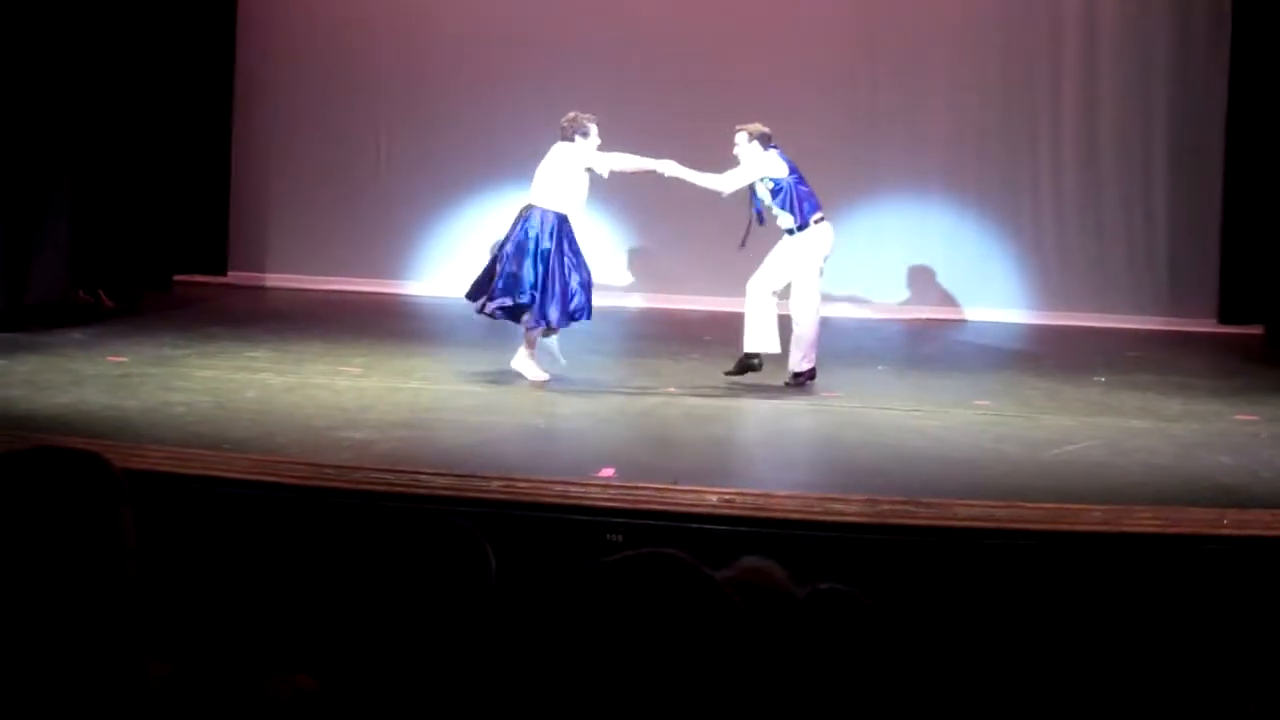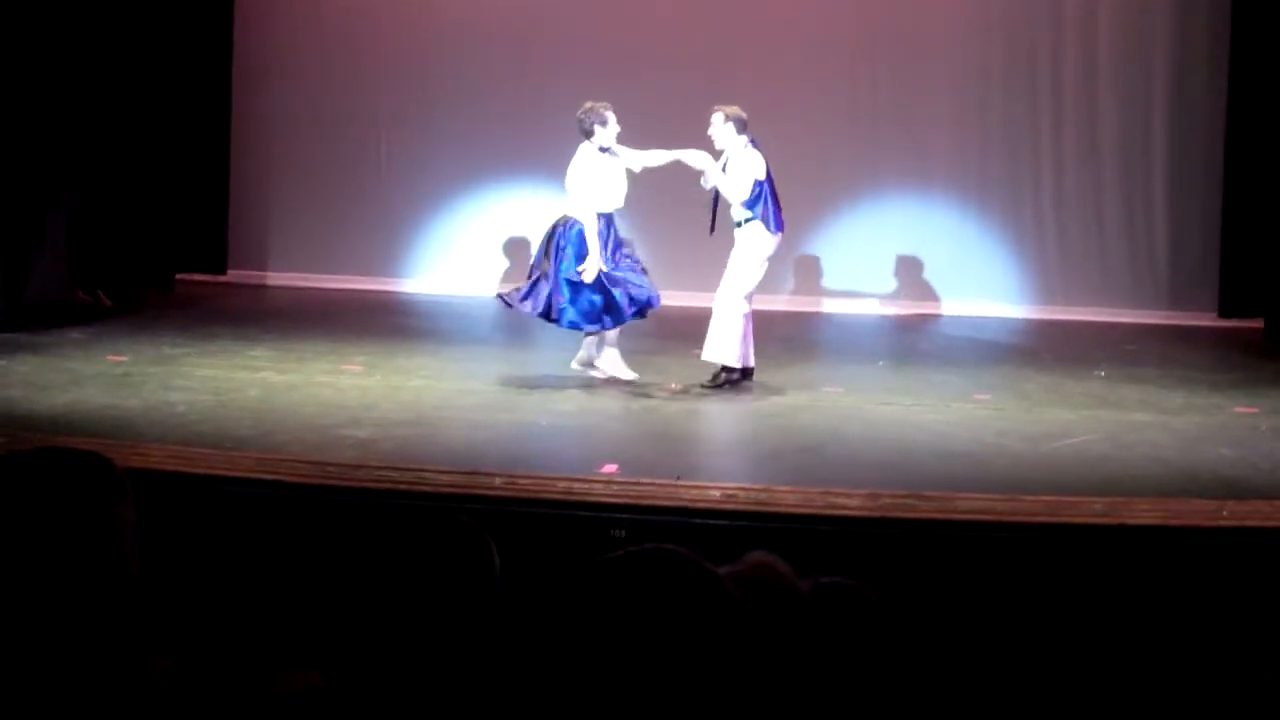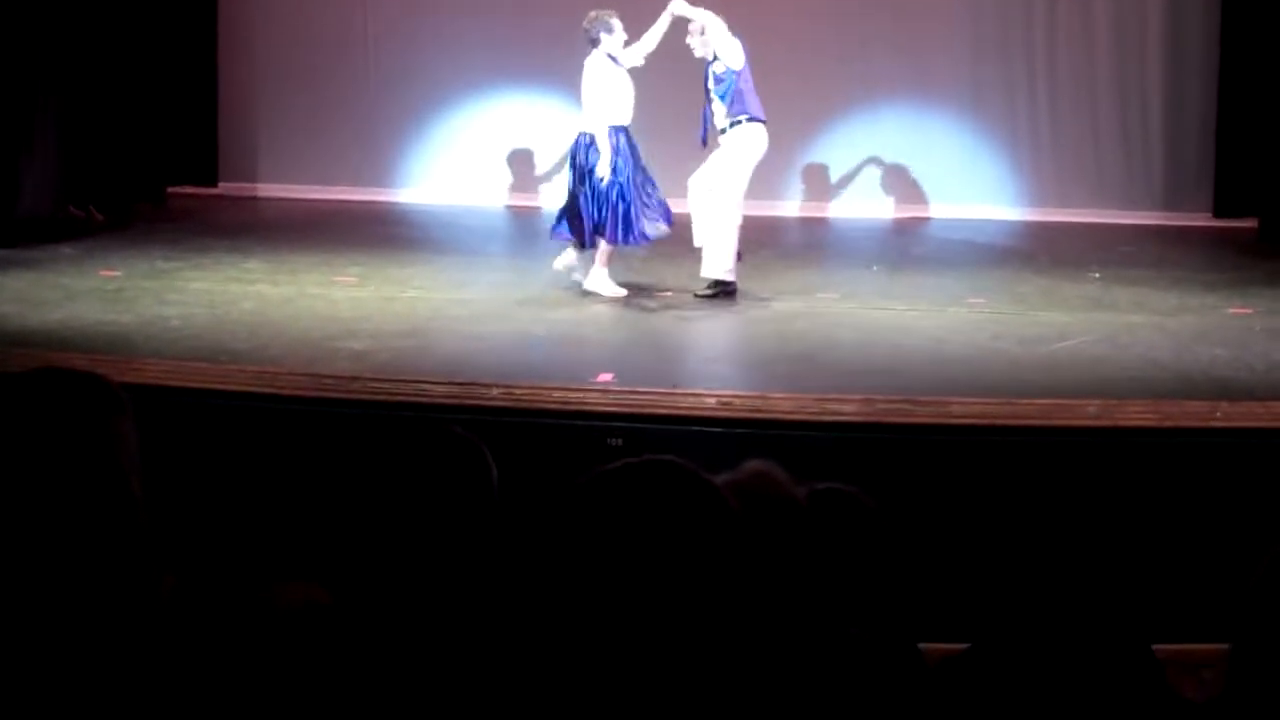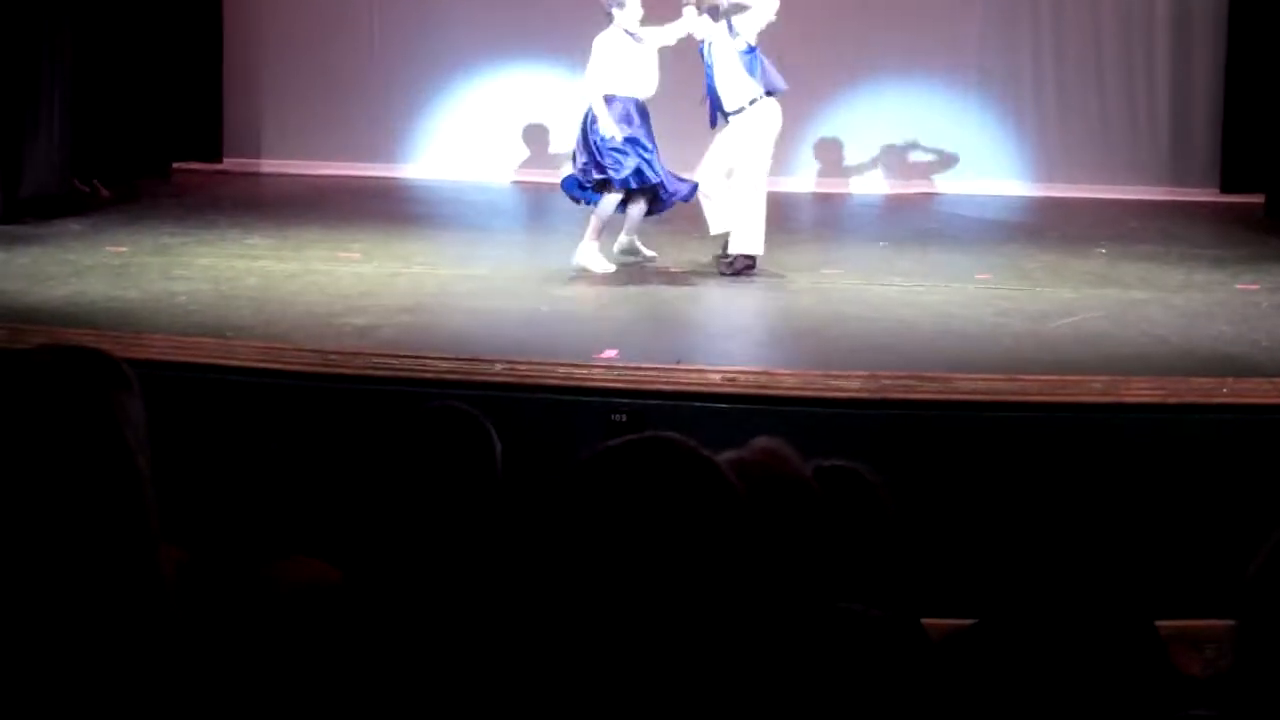
dt=0.5s
person 1, frame 1
left shoulder: (770, 160)
right shoulder: (759, 169)
left elbow: (724, 183)
right elbow: (727, 185)
left wrist: (682, 172)
left hip: (812, 235)
right hip: (793, 238)
left knee: (802, 302)
right knee: (758, 287)
left ankle: (803, 368)
right ankle: (753, 354)
person 1, frame 2
left shoulder: (750, 158)
right shoulder: (730, 156)
left elbow: (737, 196)
right elbow: (711, 184)
left wrist: (710, 166)
right wrist: (706, 169)
left hip: (760, 233)
right hip: (747, 233)
left knee: (729, 297)
right knee: (736, 298)
left ankle: (730, 366)
right ankle: (742, 364)
person 1, frame 3
left shoulder: (730, 52)
right shoulder: (715, 65)
left elbow: (715, 25)
left hip: (745, 136)
right hip: (733, 139)
left knee: (724, 205)
right knee: (699, 185)
left ankle: (723, 279)
right ankle: (722, 247)
person 1, frame 4
left shoulder: (738, 30)
right shoulder: (708, 48)
left hip: (760, 114)
right hip: (737, 120)
left knee: (748, 182)
right knee: (709, 174)
left ankle: (745, 252)
right ankle: (736, 238)
person 2, frame 1
left shoulder: (577, 157)
right shoulder: (564, 152)
left elbow: (608, 163)
right elbow: (612, 160)
left wrist: (652, 164)
right wrist: (653, 164)
left hip: (554, 227)
right hip: (542, 225)
left knee: (566, 289)
right knee: (545, 295)
left ankle: (546, 332)
right ankle: (525, 355)
person 2, frame 2
left shoulder: (612, 152)
right shoulder: (587, 162)
left elbow: (645, 158)
right elbow: (588, 209)
left wrist: (679, 154)
right wrist: (593, 253)
left hip: (603, 230)
right hip: (585, 232)
left knee: (617, 291)
right knee: (613, 291)
left ankle: (588, 355)
right ankle: (609, 355)
person 2, frame 3
left shoulder: (612, 61)
right shoulder: (598, 66)
left elbow: (645, 45)
right elbow: (597, 114)
left wrist: (667, 15)
right wrist: (605, 153)
left hip: (614, 141)
right hip: (604, 142)
right knee: (615, 208)
left ankle: (572, 255)
right ankle: (598, 274)
person 2, frame 4
left shoulder: (643, 37)
right shoulder: (607, 41)
left elbow: (677, 29)
right elbow: (592, 82)
right wrist: (604, 118)
left hip: (634, 115)
right hip: (615, 114)
left knee: (645, 181)
right knee: (621, 181)
left ankle: (628, 239)
right ankle: (588, 247)
